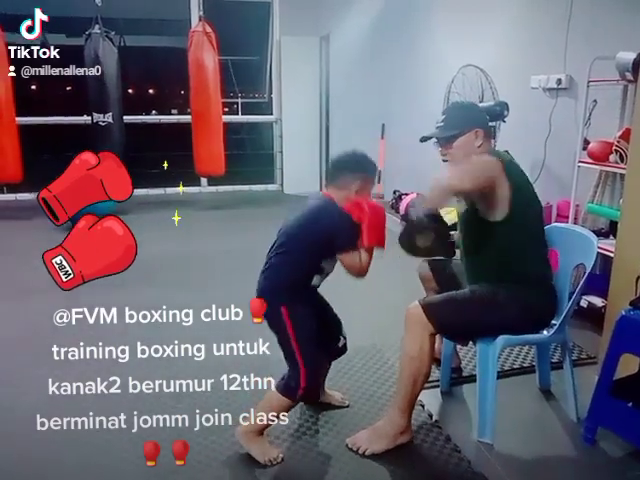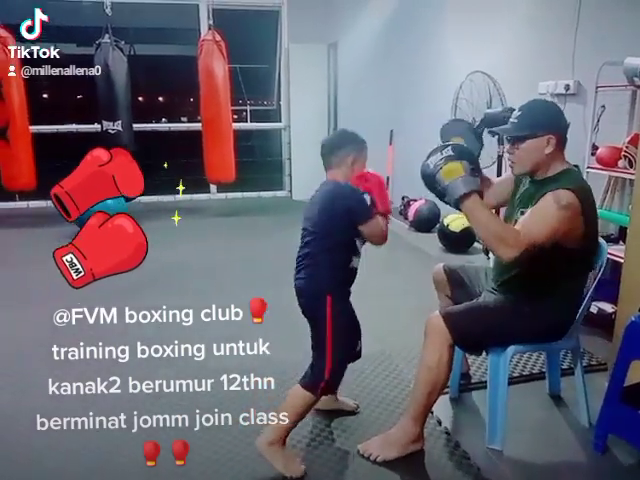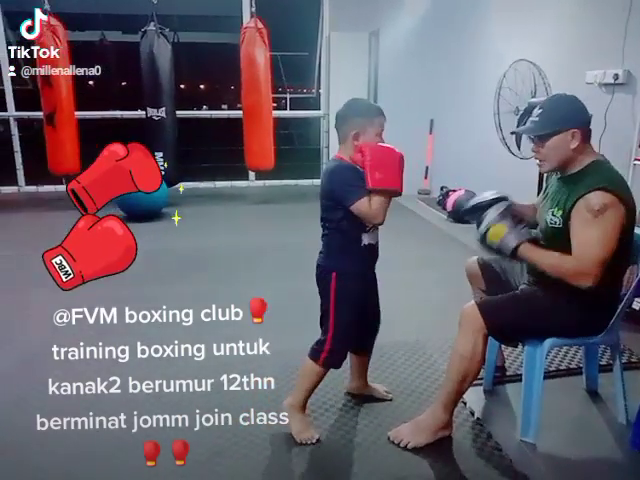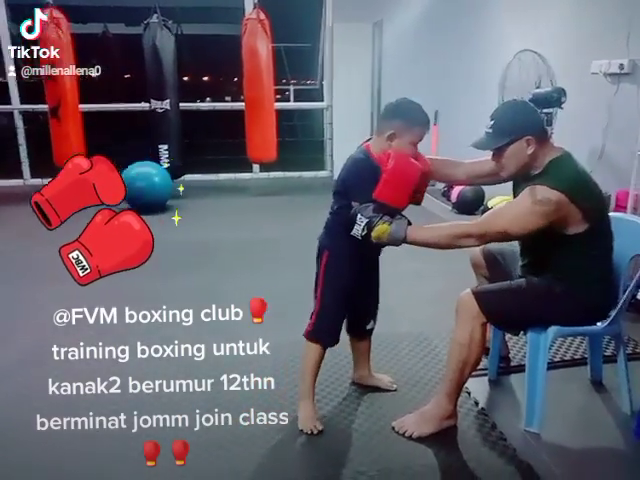
dt=1s
person 1, frame 1
left shoulder: (489, 164)
right shoulder: (490, 169)
left elbow: (453, 183)
left wrist: (421, 213)
left hip: (523, 299)
right hip: (499, 280)
left knee: (419, 315)
left ankle: (398, 424)
person 1, frame 2
left shoulder: (565, 196)
right shoulder: (532, 176)
left elbow: (510, 246)
right elbow: (491, 195)
left wrist: (462, 194)
left hip: (541, 309)
right hip: (510, 285)
left knee: (438, 325)
right knee: (443, 275)
left ankle: (410, 432)
right ankle: (456, 362)
person 1, frame 3
left shoulder: (598, 196)
right shoulder: (565, 171)
left elbow: (585, 274)
left wrist: (519, 248)
right wrist: (511, 211)
left hip: (580, 303)
right hip: (550, 278)
left knee: (474, 316)
right knee: (478, 271)
left ankle: (439, 418)
right ankle: (491, 356)
person 1, frame 4
left shoulder: (551, 192)
right shoulder: (533, 162)
left elbow: (475, 233)
right elbow: (462, 171)
left wrist: (400, 232)
left hip: (577, 293)
right hip: (550, 268)
left knee: (470, 304)
right knee: (483, 258)
left ankle: (443, 409)
person 2, frame 1
left shoulder: (324, 206)
right shoulder: (334, 217)
left elbow: (340, 248)
right elbow: (358, 268)
left wrist: (359, 226)
right wrist: (370, 234)
left hip: (297, 288)
right hip: (282, 297)
left knee: (332, 338)
right knee: (304, 376)
left ankle: (318, 392)
right ankle: (250, 432)
person 2, frame 2
left shoulder: (327, 194)
right shoulder: (347, 194)
right elbow: (378, 233)
left wrist: (370, 207)
right wrist: (380, 204)
left hip: (324, 285)
right hip: (322, 290)
left knee: (348, 342)
right knee: (325, 368)
left ankle: (328, 398)
right ankle: (273, 439)
person 2, frame 3
left shoulder: (356, 169)
right shoulder: (340, 173)
left elbow: (374, 209)
right elbow: (375, 214)
left hip: (360, 265)
right hip: (340, 269)
left knee: (366, 327)
right knee: (333, 340)
left ankle: (359, 383)
right ankle: (295, 405)
person 2, frame 4
right shoulder: (361, 166)
left hip: (366, 251)
right hip: (339, 251)
left knee: (364, 314)
right knee: (325, 321)
left ankle: (362, 372)
right ankle: (305, 397)
